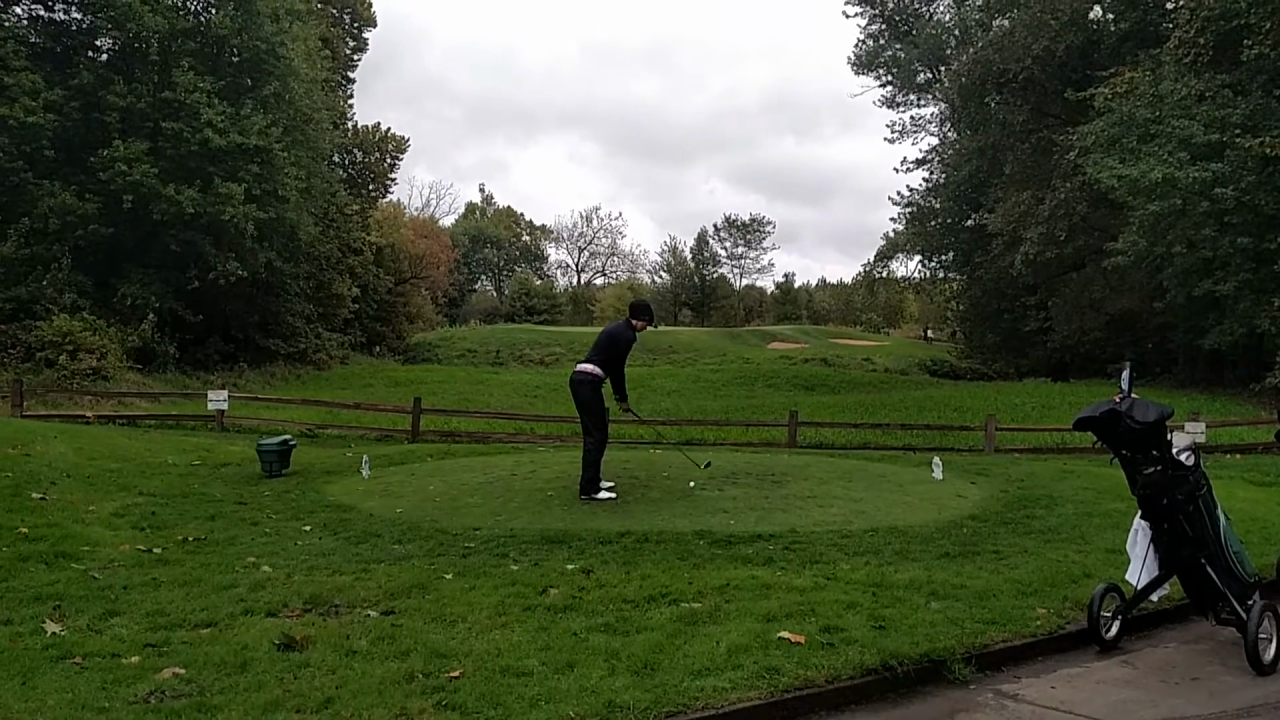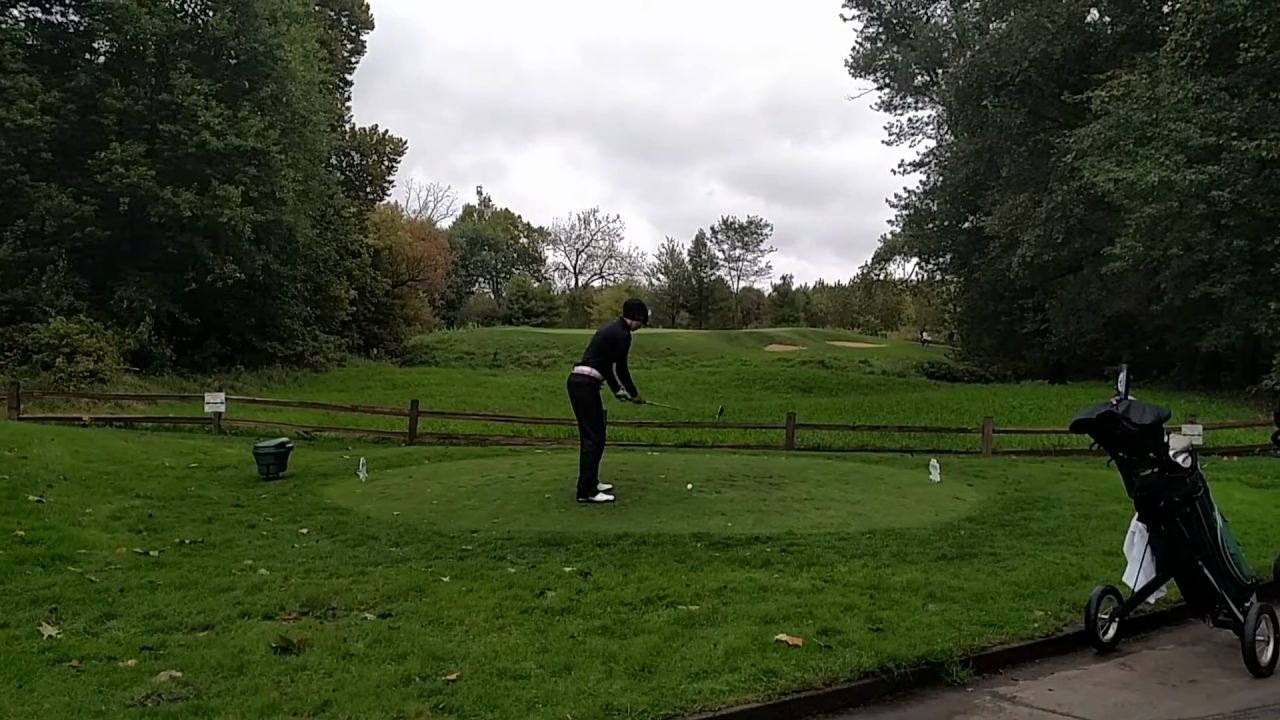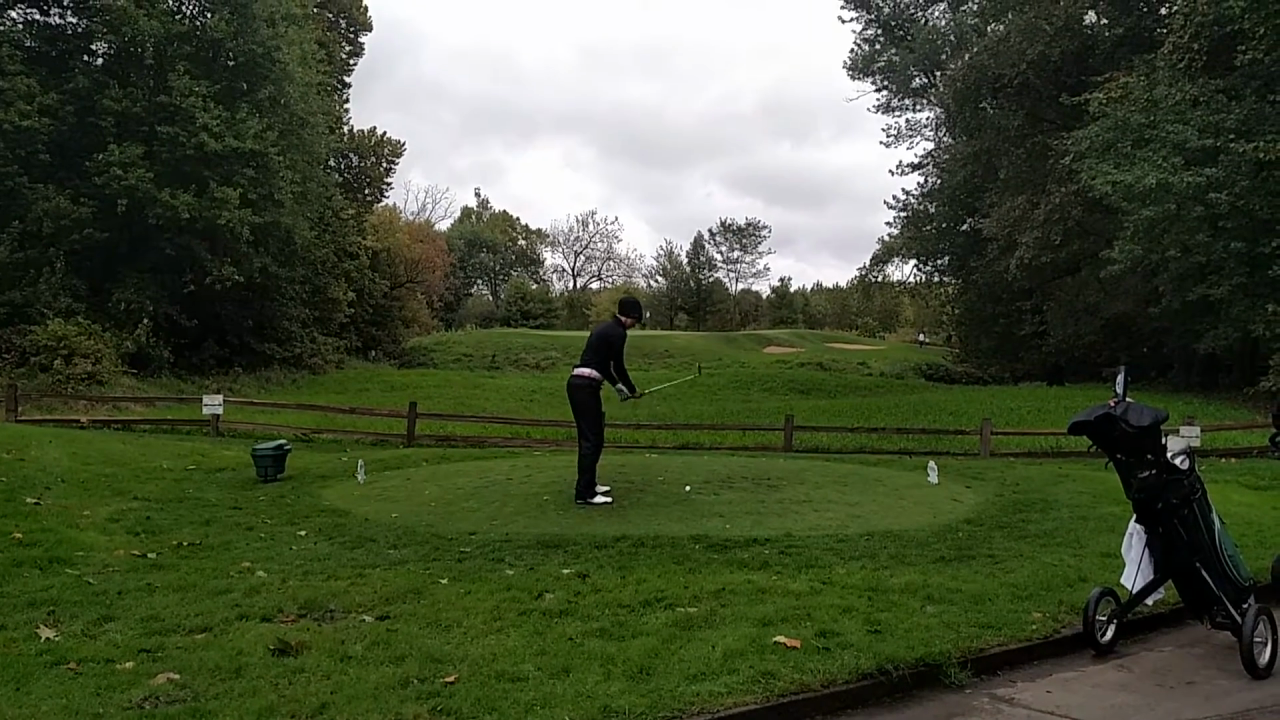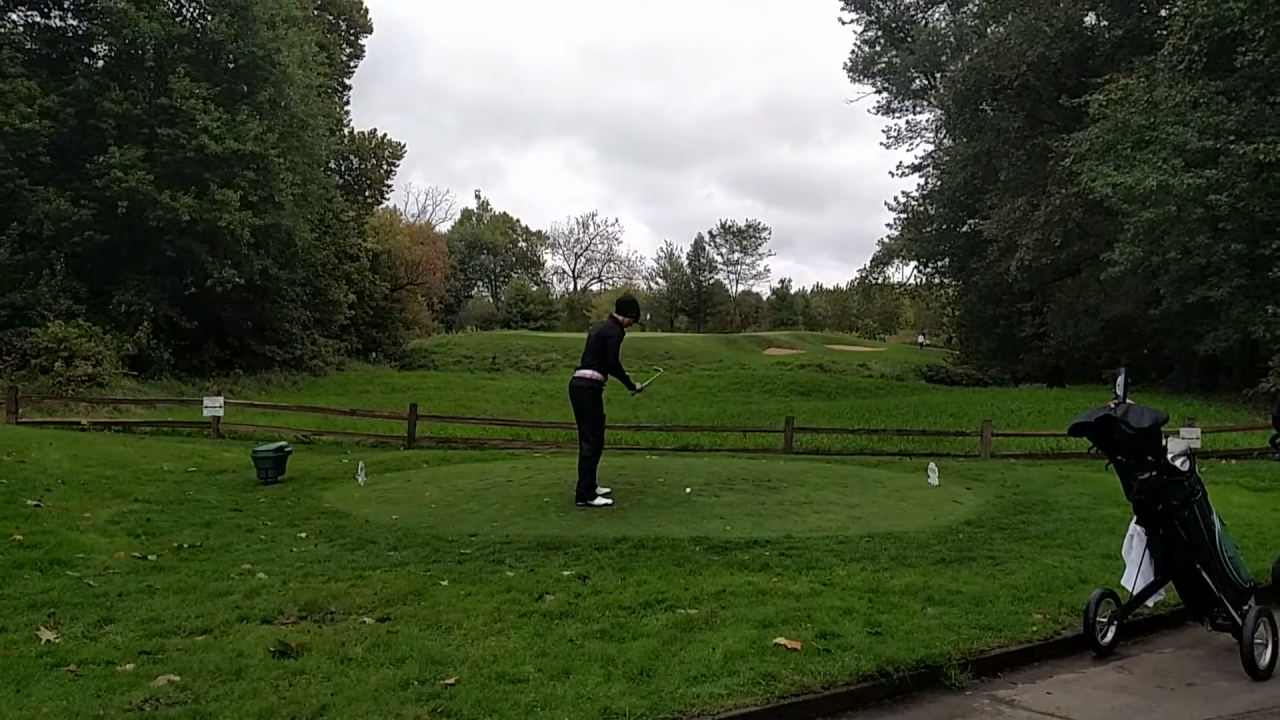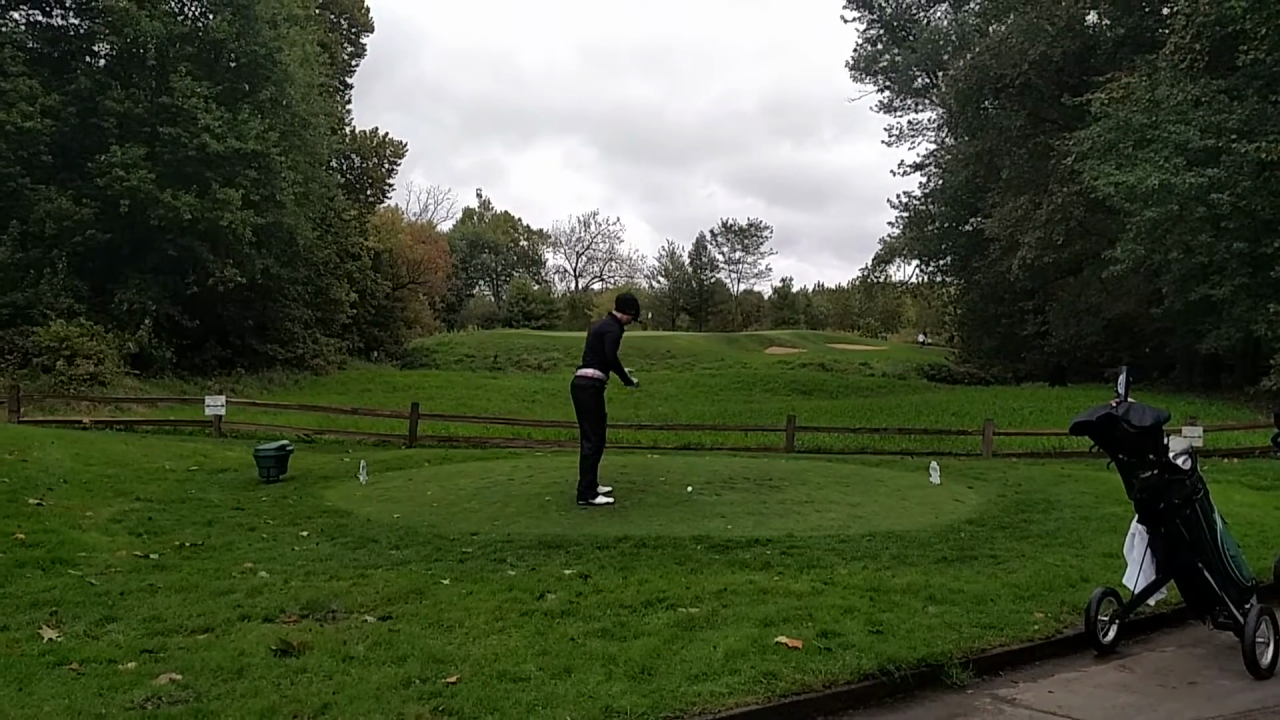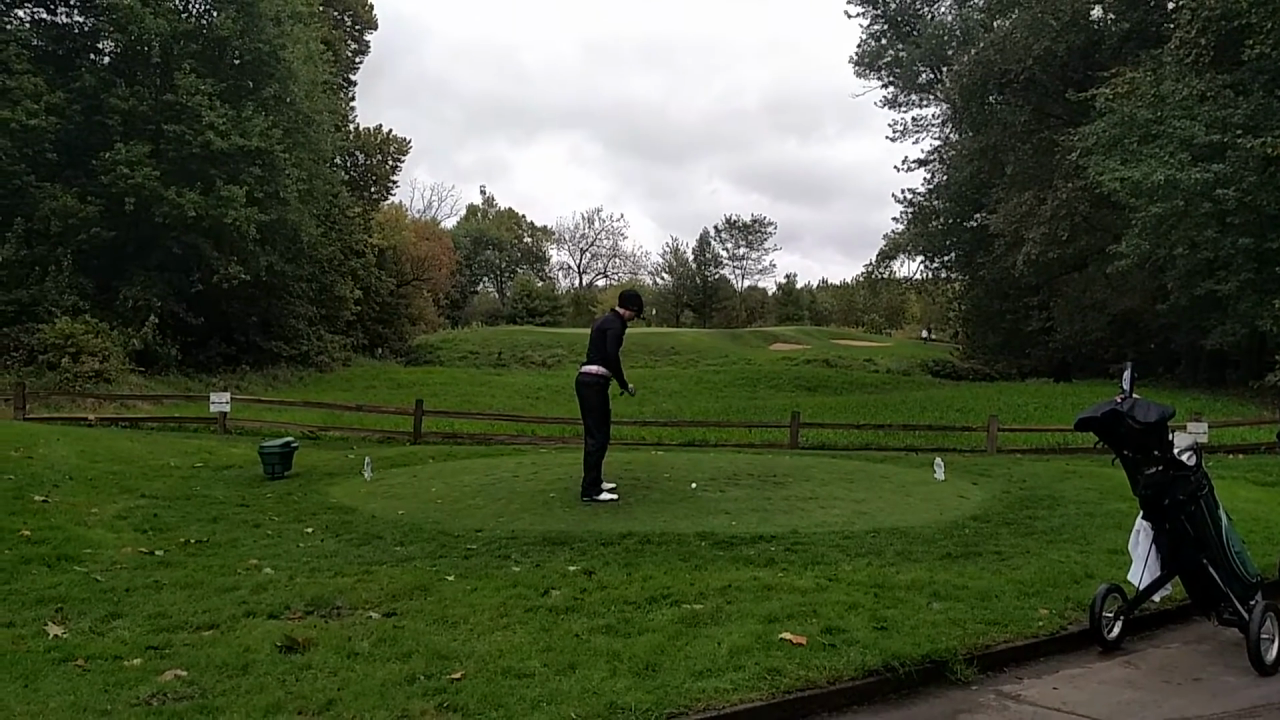
dt=0.2s
person 1, frame 1
left shoulder: (618, 328)
right shoulder: (626, 335)
right elbow: (617, 369)
left wrist: (619, 395)
right wrist: (623, 399)
left hip: (581, 379)
right hip: (588, 381)
left knee: (595, 432)
right knee: (597, 434)
left ankle: (592, 480)
right ankle: (589, 488)
person 1, frame 2
left shoulder: (611, 329)
right shoulder: (622, 334)
right elbow: (621, 368)
left wrist: (617, 390)
right wrist: (633, 393)
left hip: (579, 381)
right hip: (585, 384)
left knee: (592, 435)
right knee: (594, 437)
left ankle: (589, 482)
right ankle: (586, 491)
person 1, frame 3
left shoulder: (605, 327)
right shoulder: (617, 332)
right elbow: (618, 366)
left wrist: (617, 385)
right wrist: (632, 390)
left hip: (578, 383)
right hip: (586, 386)
left knee: (590, 436)
right knee: (592, 438)
left ankle: (588, 484)
right ankle: (584, 493)
person 1, frame 4
left shoulder: (602, 327)
right shoulder: (614, 331)
right elbow: (613, 363)
left wrist: (623, 378)
right wrist: (631, 385)
left hip: (580, 384)
right hip: (588, 387)
left knee: (590, 438)
right knee: (592, 440)
left ankle: (588, 486)
right ankle: (585, 495)
person 1, frame 5
left shoulder: (600, 324)
right shoulder: (613, 327)
right elbow: (611, 358)
left wrist: (621, 371)
right wrist: (627, 380)
left hip: (582, 383)
right hip: (590, 385)
left knee: (591, 437)
right knee: (594, 438)
left ankle: (589, 485)
right ankle: (586, 493)
person 1, frame 6
left shoulder: (604, 320)
right shoulder: (615, 324)
right elbow: (612, 356)
left wrist: (618, 379)
right wrist: (624, 383)
left hip: (587, 379)
right hip: (594, 382)
left knee: (596, 433)
right knee: (598, 435)
left ankle: (594, 481)
right ankle: (590, 490)
